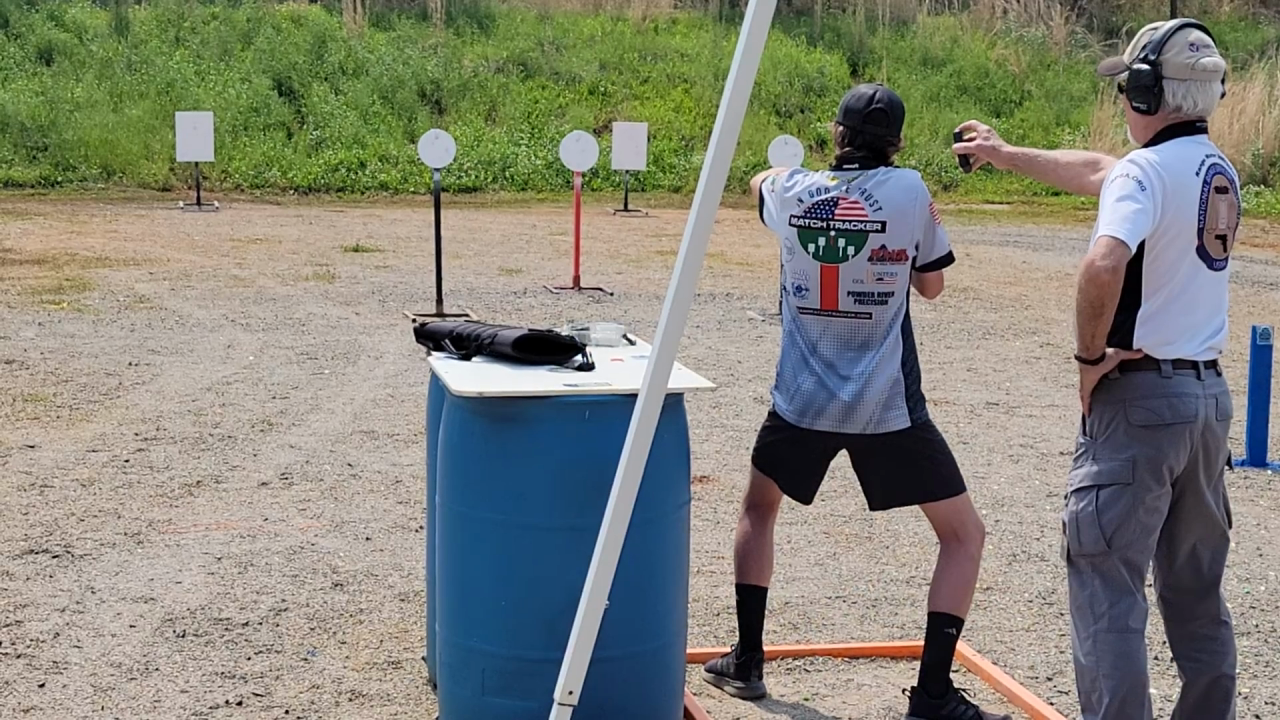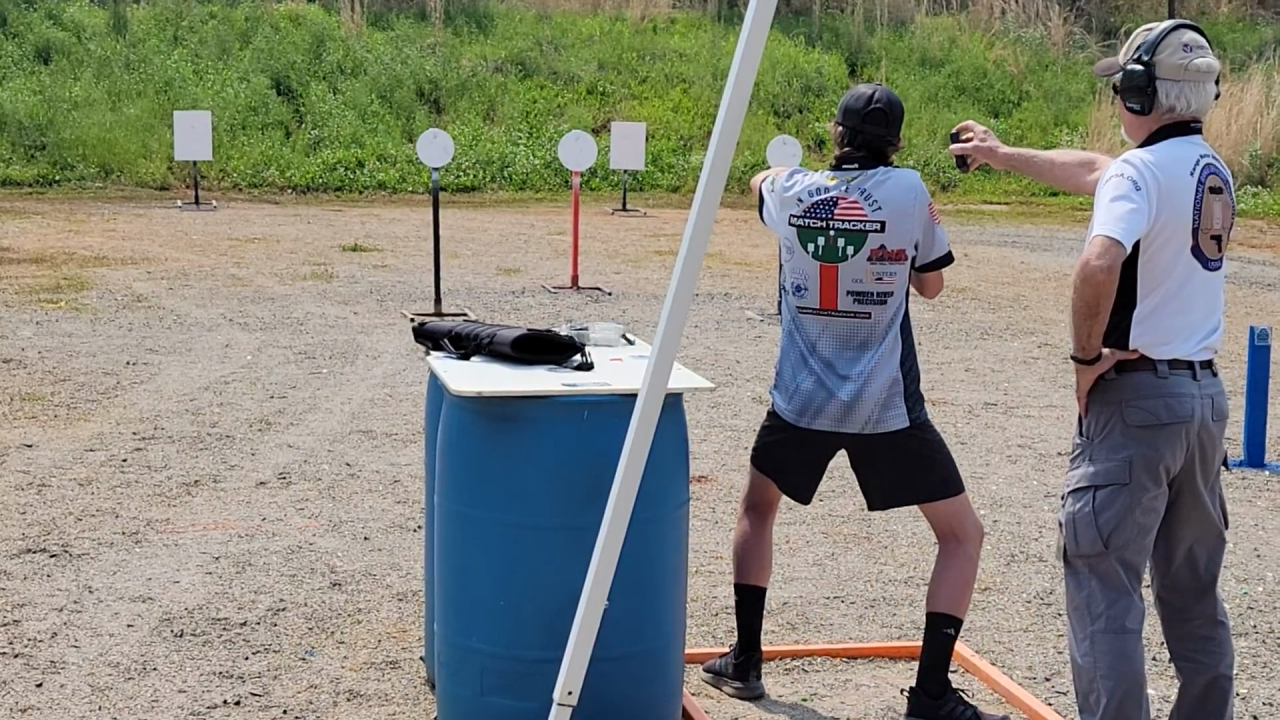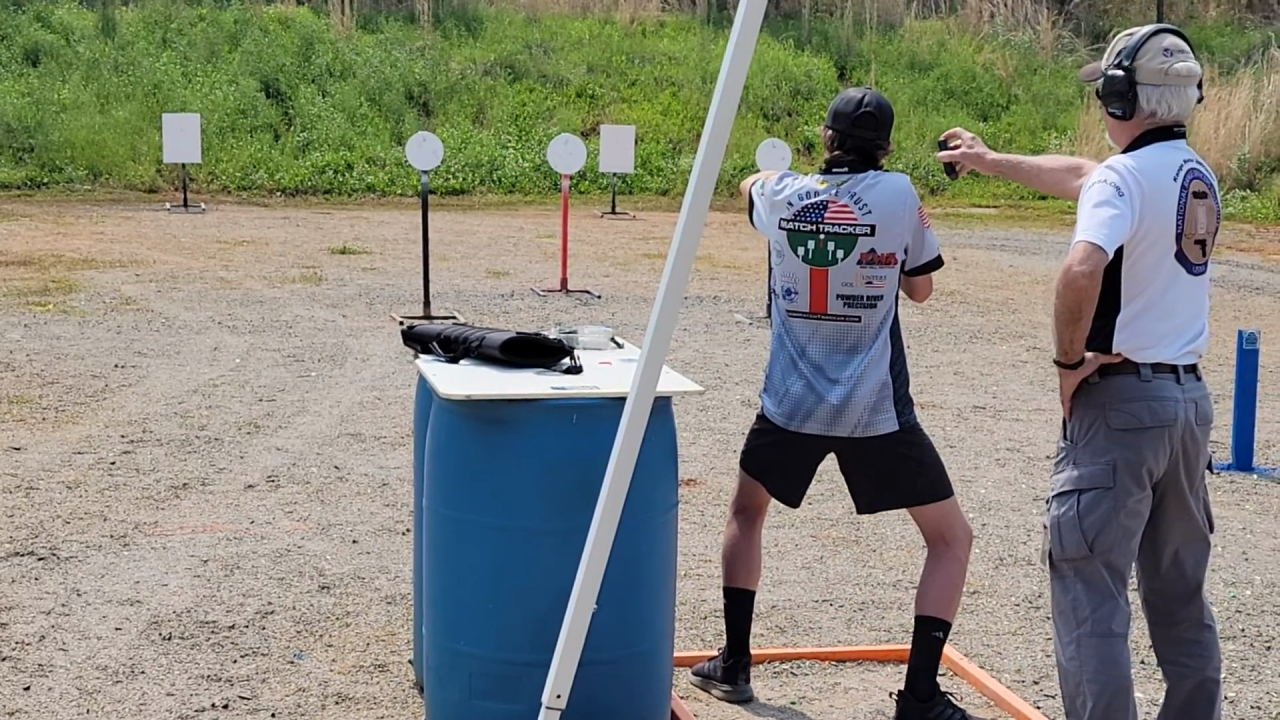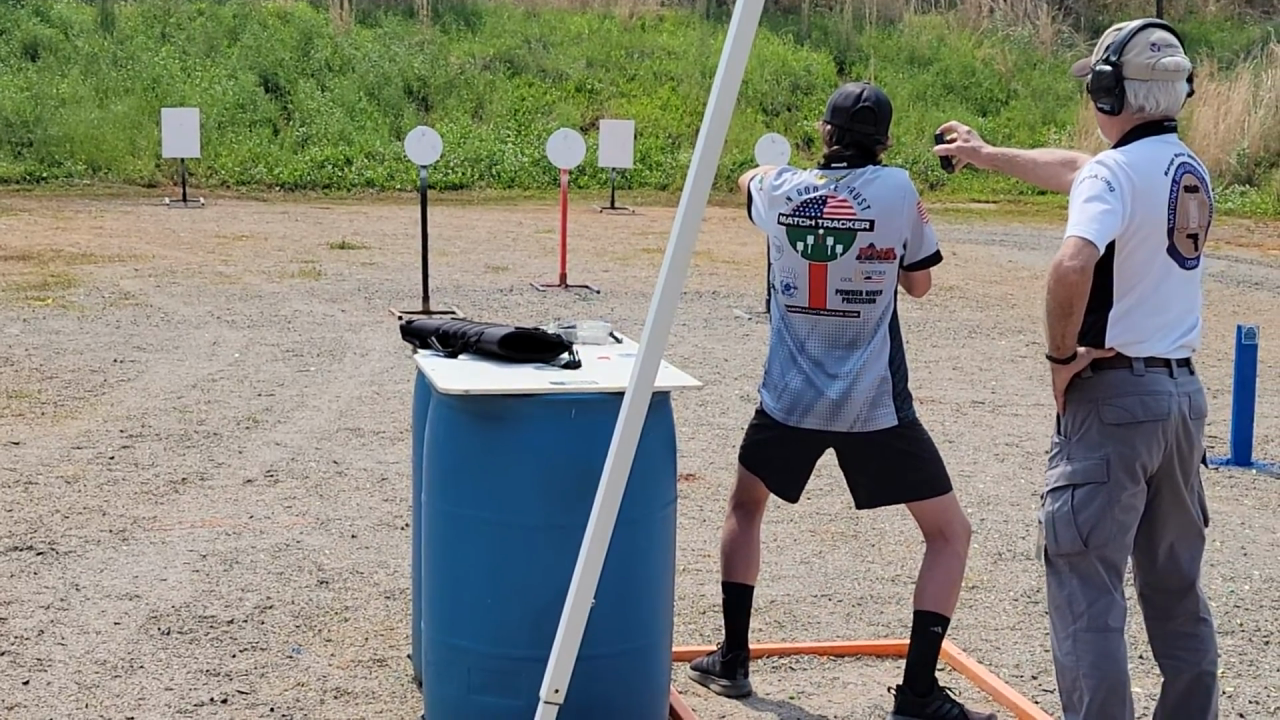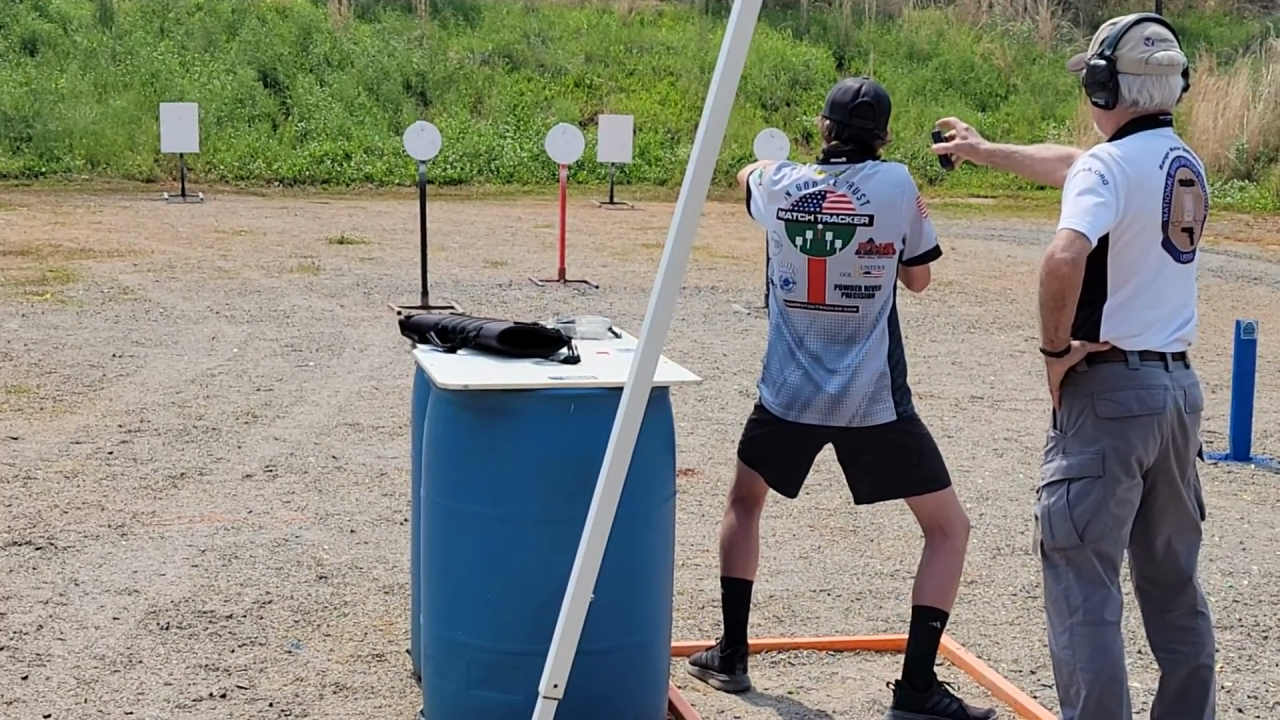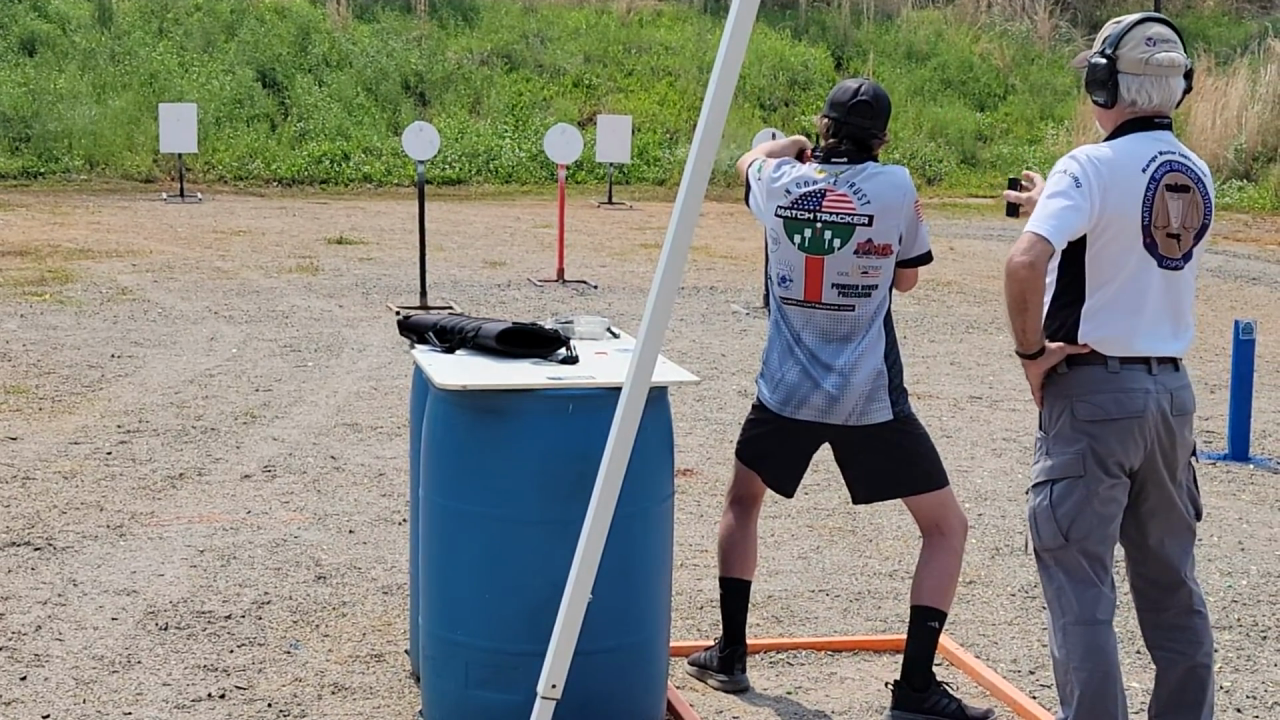
dt=0.5s
person 1, frame 1
left shoulder: (1145, 171)
right shoulder: (1218, 170)
left elbow: (1104, 265)
right elbow: (1094, 169)
left wrist: (1090, 354)
right wrist: (1007, 154)
left hip: (1140, 398)
right hip: (1208, 394)
left knee: (1107, 584)
right knee: (1196, 587)
person 1, frame 2
left shoulder: (1139, 169)
right shoulder: (1213, 169)
left elbow: (1098, 265)
right elbow: (1091, 169)
left wrist: (1085, 355)
right wrist: (1003, 154)
left hip: (1134, 398)
right hip: (1204, 394)
left knee: (1104, 585)
right knee: (1193, 587)
person 1, frame 3
left shoulder: (1122, 176)
right shoulder: (1199, 175)
left elbow: (1081, 270)
right elbow: (1078, 175)
left wrist: (1069, 360)
right wrist: (991, 161)
left hip: (1120, 401)
right hip: (1188, 399)
left knee: (1089, 590)
right knee: (1180, 591)
person 1, frame 4
left shoulder: (1114, 171)
right shoulder: (1191, 170)
left elbow: (1072, 265)
left wrist: (1061, 355)
right wrist: (987, 154)
left hip: (1113, 396)
right hip: (1182, 392)
left knee: (1086, 587)
right knee: (1175, 584)
person 1, frame 5
left shoulder: (1108, 163)
right shoulder: (1185, 164)
left elbow: (1064, 257)
left wrist: (1055, 347)
right wrist: (985, 151)
left hip: (1109, 388)
right hip: (1176, 384)
left knee: (1082, 582)
right knee: (1172, 577)
person 1, frame 6
left shoulder: (1090, 165)
right shoulder: (1197, 174)
left elbow: (1025, 262)
left wrist: (1032, 351)
right wrist: (1053, 203)
left hip: (1093, 391)
right hip: (1170, 388)
left knee: (1080, 584)
right knee: (1170, 577)
person 2, frame 1
left shoulder: (791, 192)
right shoulder: (909, 191)
left elbow: (760, 179)
right elbow: (931, 285)
left hip: (803, 401)
right hip: (887, 409)
left knee: (757, 509)
right knee: (964, 534)
left ankle: (746, 660)
person 2, frame 2
left shoulder: (791, 190)
right shoulder: (909, 191)
left elbow: (758, 179)
right elbow: (931, 284)
left hip: (802, 401)
right hip: (887, 408)
left knee: (756, 508)
right knee: (963, 534)
left ankle: (745, 661)
person 2, frame 3
left shoulder: (781, 194)
right shoulder: (898, 195)
left elbow: (748, 183)
right elbow: (921, 288)
left hip: (790, 405)
right hip: (876, 412)
left knee: (745, 512)
right knee: (951, 538)
left ankle: (734, 663)
person 2, frame 4
left shoulder: (781, 190)
right shoulder: (898, 190)
left elbow: (748, 177)
right elbow: (919, 283)
left hip: (790, 400)
right hip: (875, 407)
left knee: (744, 508)
right knee: (950, 533)
left ankle: (733, 659)
person 2, frame 5
left shoulder: (780, 185)
right shoulder: (897, 185)
left elbow: (747, 171)
right elbow: (918, 278)
left hip: (789, 395)
right hip: (874, 402)
left knee: (743, 502)
right knee: (949, 527)
left ankle: (731, 653)
person 2, frame 6
left shoulder: (782, 182)
right shoulder: (896, 187)
left elbow: (748, 159)
right elbow: (907, 279)
left wrist: (792, 145)
left hip: (786, 393)
right hip: (869, 400)
left knee: (741, 501)
right knee: (947, 527)
left ankle: (729, 654)
